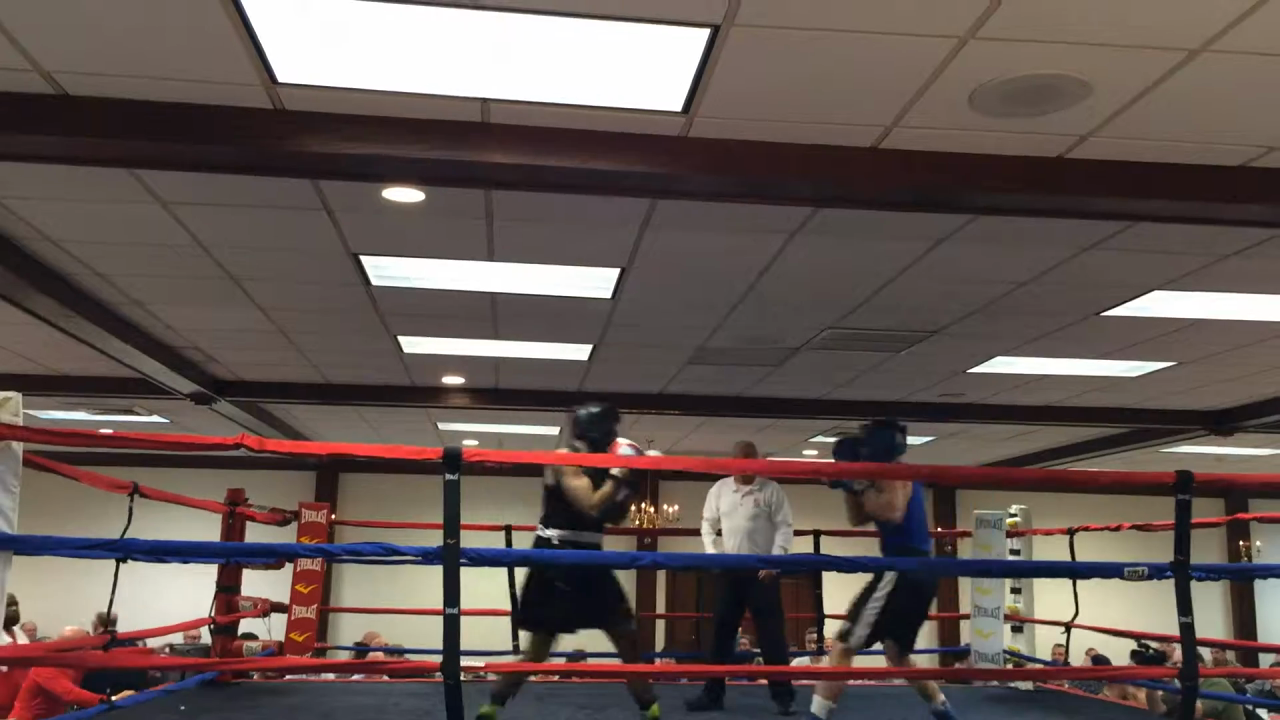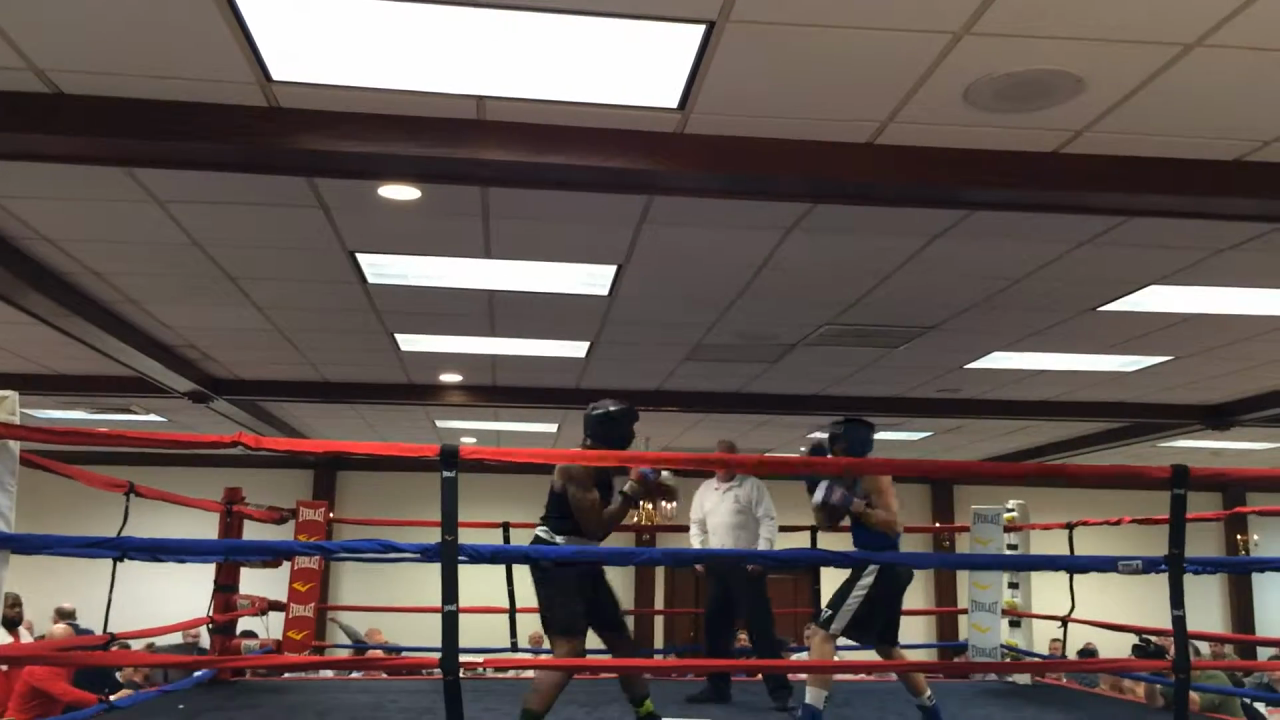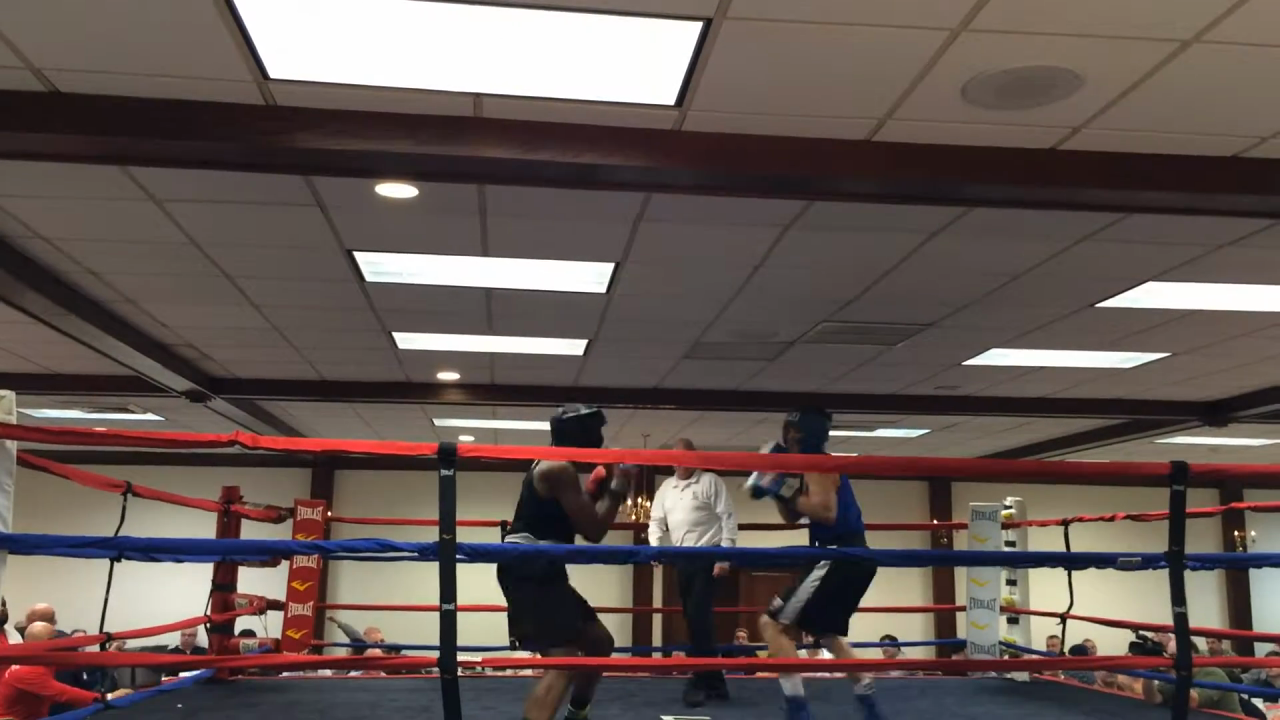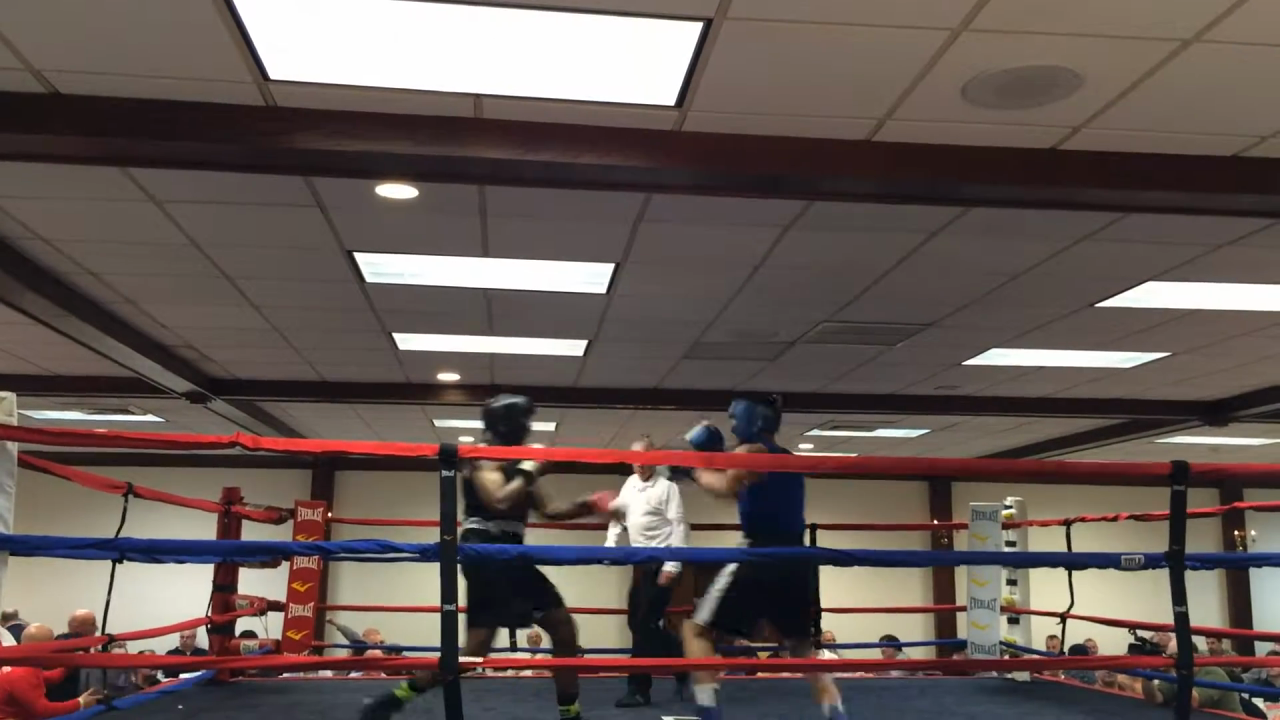
dt=0.4s
person 1, frame 1
left shoulder: (595, 465)
right shoulder: (568, 461)
left elbow: (614, 516)
right elbow: (593, 508)
left wrist: (631, 481)
right wrist: (619, 472)
left hip: (589, 560)
left knee: (630, 644)
right knee: (537, 653)
person 1, frame 2
left shoulder: (603, 466)
right shoulder: (579, 465)
left elbow: (603, 522)
right elbow: (596, 528)
left wrist: (642, 487)
right wrist: (633, 487)
left hip: (582, 562)
right hip: (555, 562)
left knee: (623, 642)
right knee: (569, 658)
person 1, frame 3
left shoulder: (558, 466)
right shoulder: (560, 467)
left elbow: (574, 521)
right elbow: (593, 532)
left wrist: (597, 486)
right wrist: (618, 488)
left hip: (542, 570)
right hip: (530, 570)
left knee: (600, 643)
right knee: (561, 666)
person 1, frame 4
left shoulder: (515, 460)
right shoulder: (485, 457)
left elbow: (546, 510)
right elbow: (500, 504)
left wrist: (585, 506)
right wrist: (530, 468)
left knee: (565, 631)
right knee: (476, 650)
person 2, frame 1
right shoulder: (899, 476)
left elbow: (892, 512)
right elbow: (857, 518)
left wrist: (856, 483)
right wrist: (850, 481)
left hip: (902, 571)
right hip: (919, 574)
left knee: (843, 648)
right knee: (897, 654)
person 2, frame 2
left shoulder: (873, 474)
right shoulder: (848, 479)
left elbow: (894, 524)
right elbow: (826, 523)
left wrist: (853, 503)
right wrist: (816, 486)
left hip: (880, 567)
right hip: (878, 569)
left knee: (823, 635)
right knee: (886, 647)
person 2, frame 3
right shoulder: (811, 466)
left elbow: (826, 511)
right elbow: (791, 517)
left wrist: (784, 489)
right wrist: (774, 481)
left hip: (840, 559)
right hip: (852, 558)
left knee: (772, 624)
right knee: (828, 634)
person 2, frame 4
left shoulder: (749, 452)
right shoulder: (785, 460)
left elbow: (727, 487)
left wrist: (695, 469)
right wrist: (715, 457)
left hip: (757, 557)
right hip: (789, 557)
left knee: (696, 631)
right knee: (801, 646)
person 3, frame 1
left shoulder: (771, 490)
right shoulder: (720, 489)
left elbow: (784, 528)
right elbow: (708, 523)
right wrist: (711, 552)
left hip: (761, 570)
right hip: (729, 569)
left knee: (771, 632)
right knee: (721, 629)
left ankle: (783, 695)
right ankle: (712, 693)
person 3, frame 2
left shoulder: (752, 486)
right shoulder: (704, 490)
left elbow: (768, 522)
right elbow: (697, 525)
left wrist: (761, 554)
left hip: (747, 565)
right hip: (717, 567)
left knee: (760, 627)
right knee: (714, 625)
left ankle: (779, 690)
right ankle: (717, 686)
person 3, frame 3
left shoulder: (711, 482)
right shoulder: (665, 488)
left elbow: (728, 519)
right elbow: (656, 523)
left wrist: (725, 557)
right wrist: (655, 548)
left hip: (708, 557)
right hip: (683, 561)
left knee: (698, 616)
right knee: (695, 621)
left ankle: (700, 681)
right ankle: (712, 682)
person 3, frame 4
left shoulder: (666, 486)
right shoulder: (630, 484)
left elbow: (679, 526)
right elbow: (618, 518)
left wrist: (672, 564)
right wrist: (610, 545)
left hip: (660, 563)
right hip: (642, 560)
left knee: (644, 621)
right knee: (638, 620)
left ankle: (639, 688)
right ankle: (681, 661)
